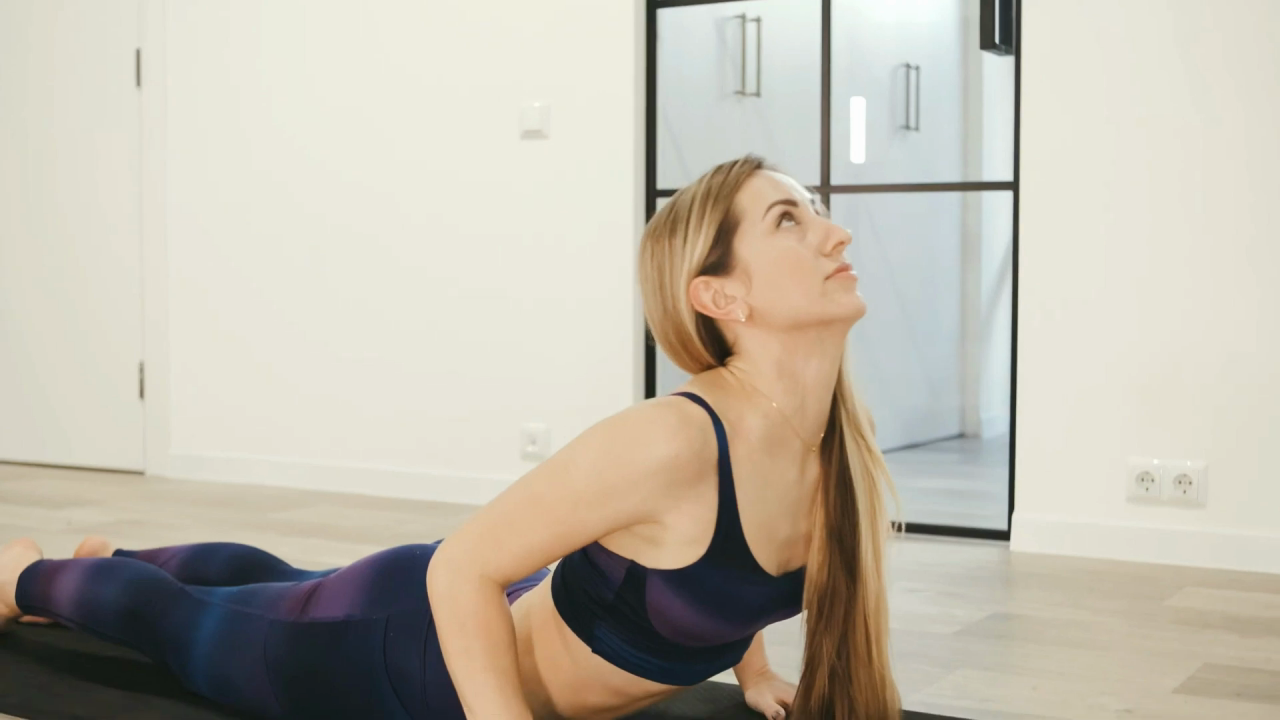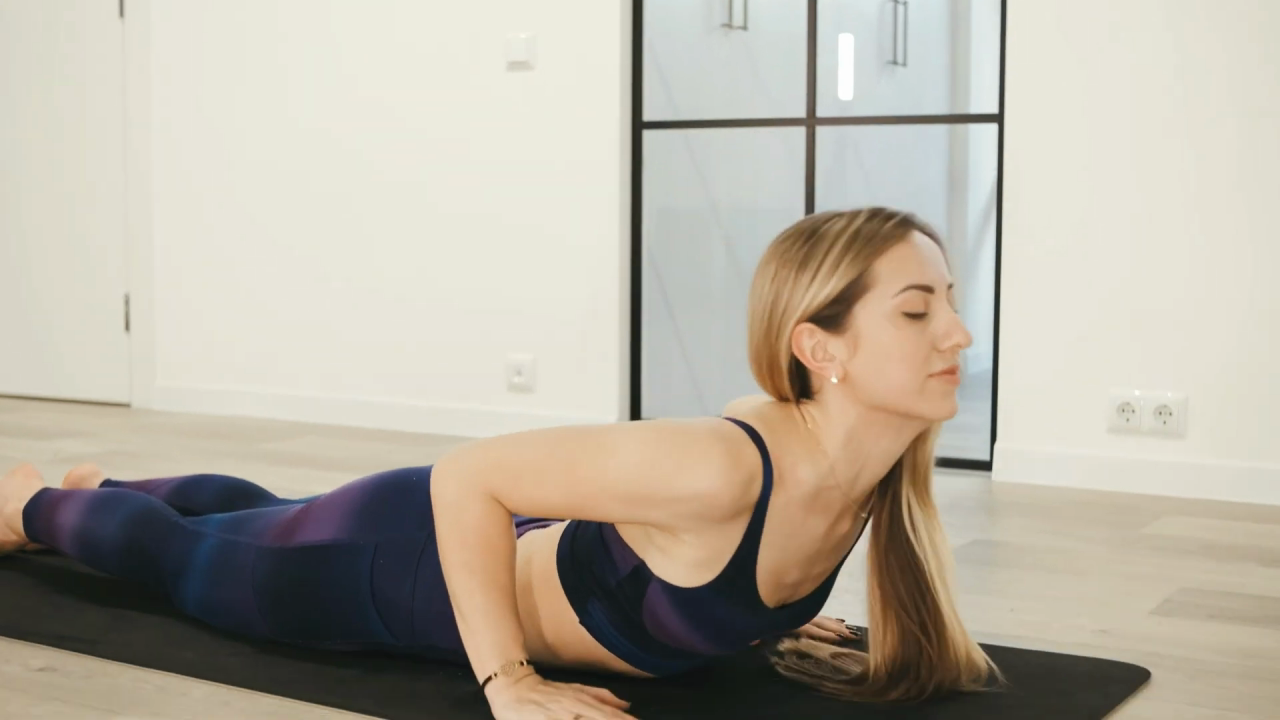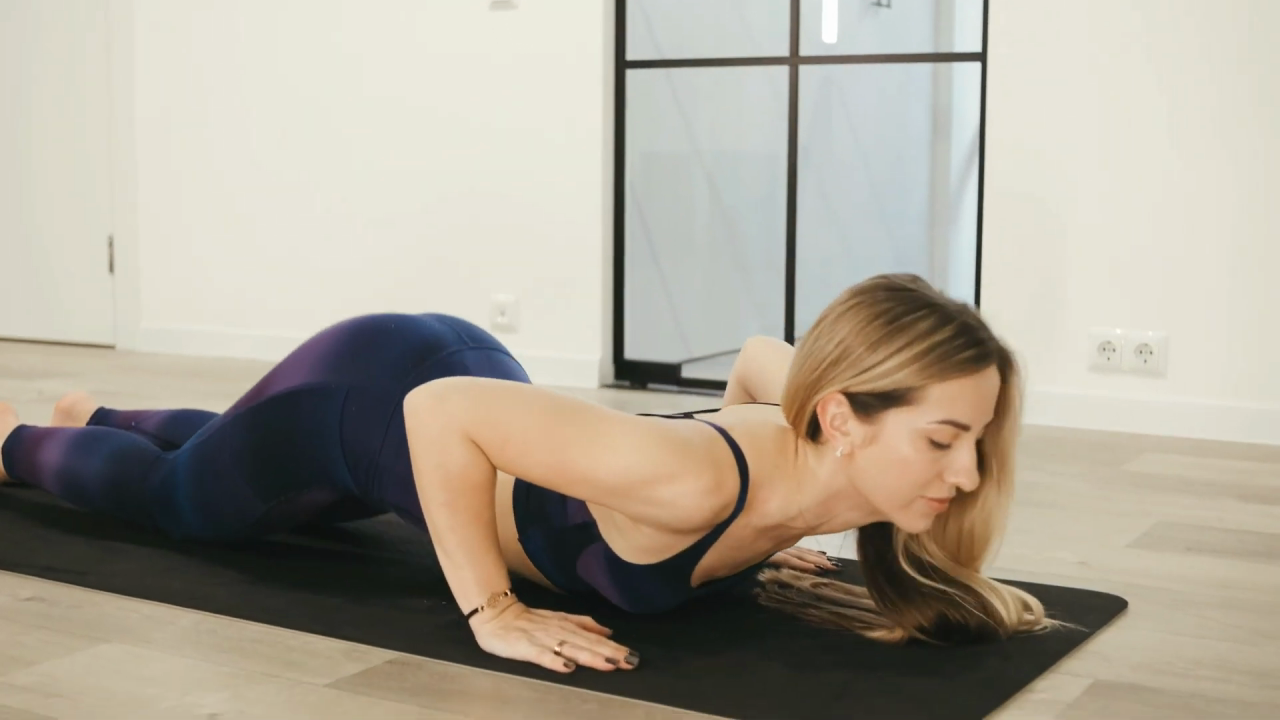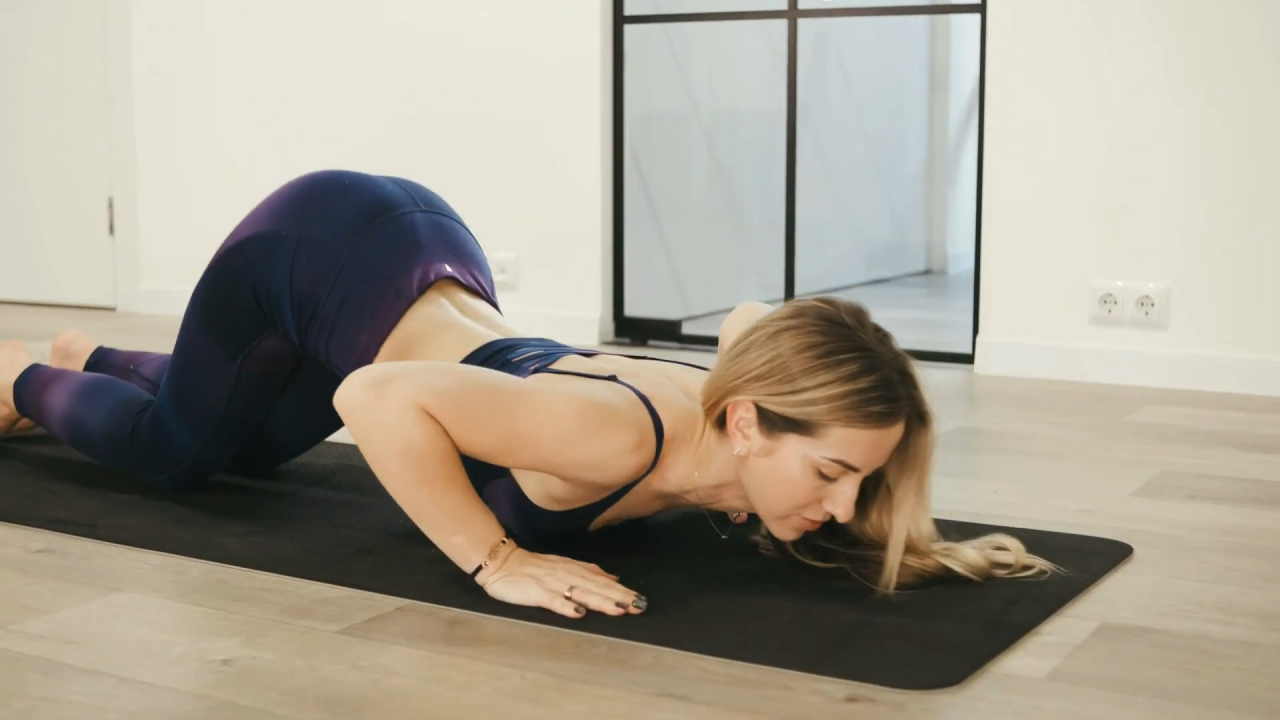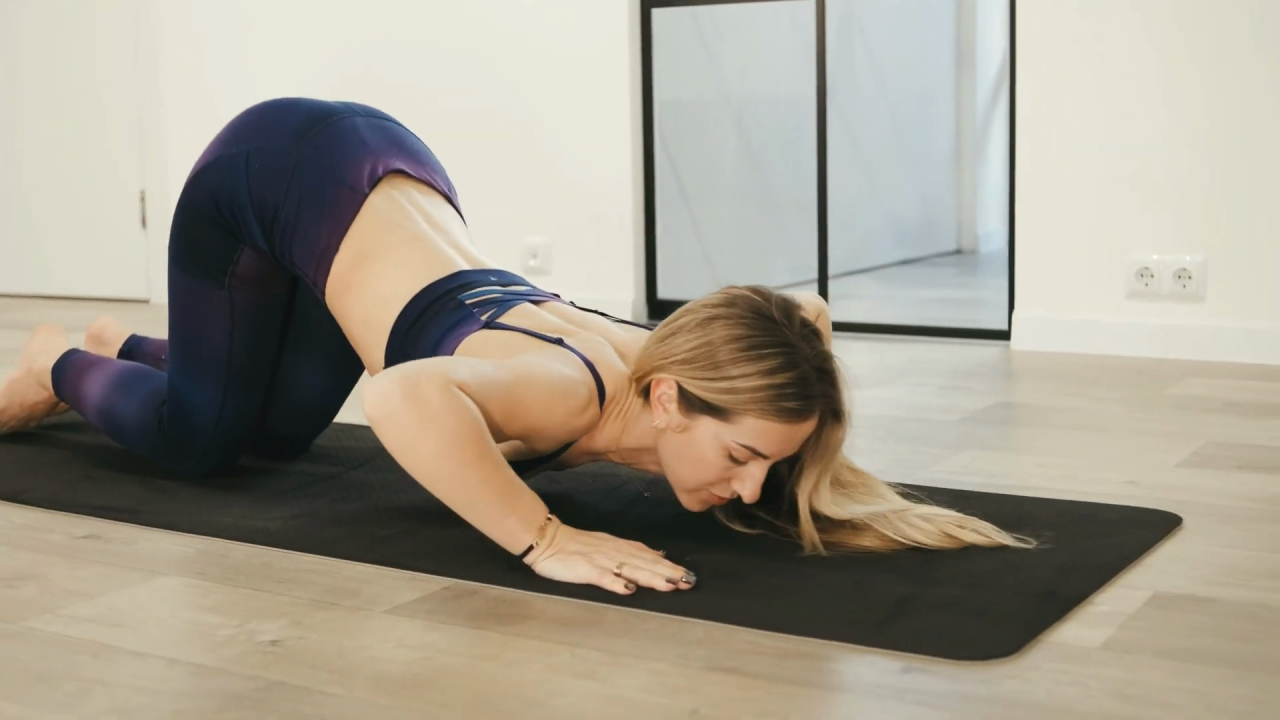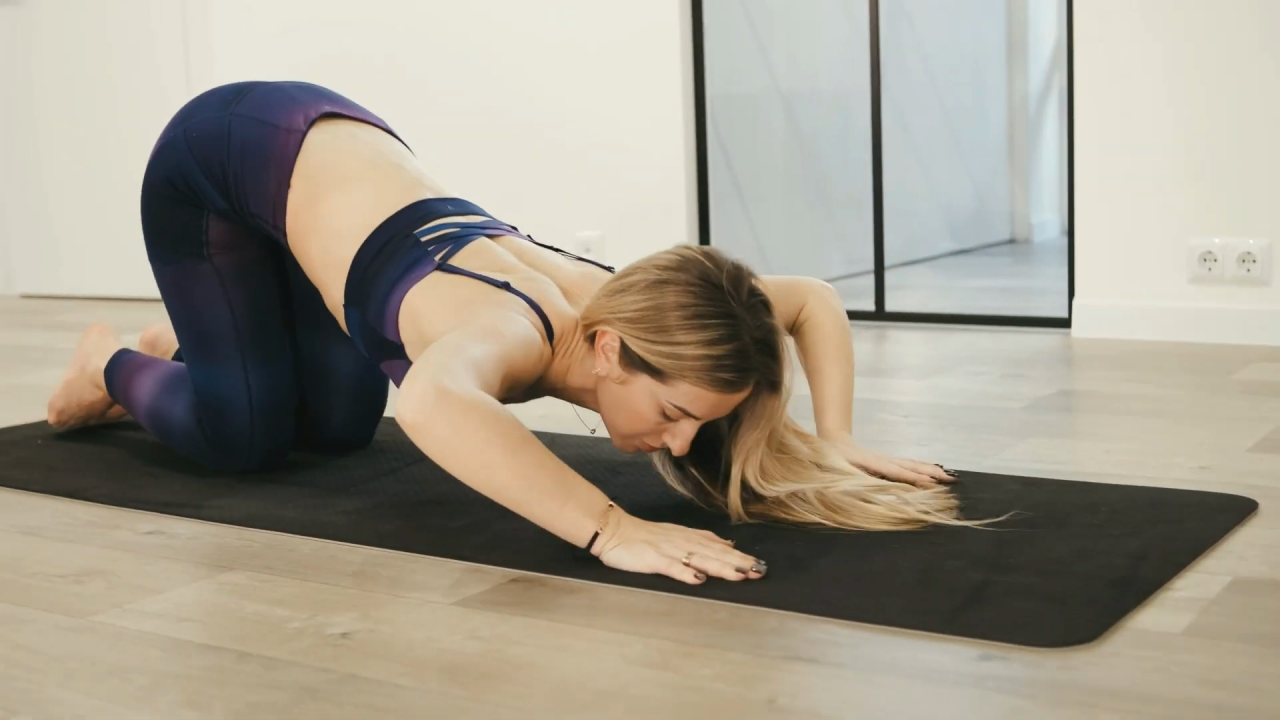
dt=0.5s
person 1, frame 1
left shoulder: (834, 441)
right shoulder: (668, 442)
right elbow: (463, 572)
left hip: (520, 615)
right hip: (407, 647)
left knee: (282, 585)
right knee: (188, 629)
left ankle: (114, 559)
person 1, frame 2
left shoulder: (864, 452)
right shoulder: (717, 470)
right elbow: (466, 479)
left wrist: (766, 611)
left hip: (520, 558)
right hip: (399, 569)
left knee: (265, 514)
right knee: (183, 559)
left ankle: (108, 483)
person 1, frame 3
left shoulder: (821, 446)
right shoulder: (700, 480)
left elbow: (761, 354)
right elbow: (441, 411)
left wrist: (752, 548)
right wrist: (494, 613)
left hip: (464, 365)
right hip: (368, 396)
left knee: (220, 476)
right knee: (172, 496)
left ankle: (95, 415)
person 1, frame 4
left shoulder: (735, 402)
right shoulder: (622, 441)
left elbow: (749, 316)
right elbow: (376, 399)
left wrist: (785, 490)
right wrist: (498, 563)
left hip: (408, 248)
right hip: (309, 250)
left knee: (253, 447)
right knee: (171, 453)
left ankle: (96, 360)
person 1, frame 5
left shoulder: (677, 375)
right shoulder: (567, 394)
left elbow: (801, 310)
right elbow: (404, 397)
left wrist: (814, 477)
right wrist: (544, 540)
left hip: (375, 169)
right hip: (272, 170)
left knee: (279, 432)
right knee: (199, 438)
left ankle: (124, 346)
person 1, frame 6
left shoulder: (627, 312)
right shoulder: (509, 334)
left elbow: (814, 300)
right elbow: (433, 403)
left wrist: (834, 445)
right wrist: (607, 530)
left hip: (330, 144)
right hip: (219, 159)
left knee: (338, 426)
right knee: (245, 435)
left ankle: (179, 352)
right ankle: (114, 367)
